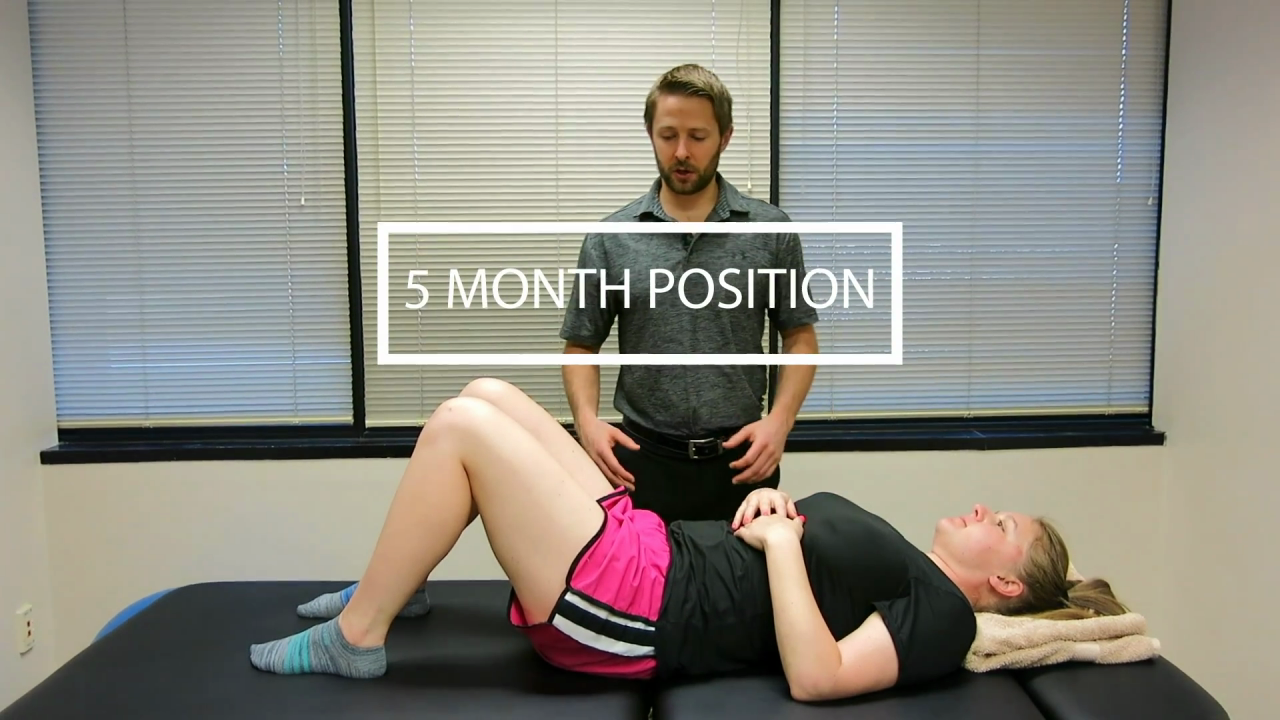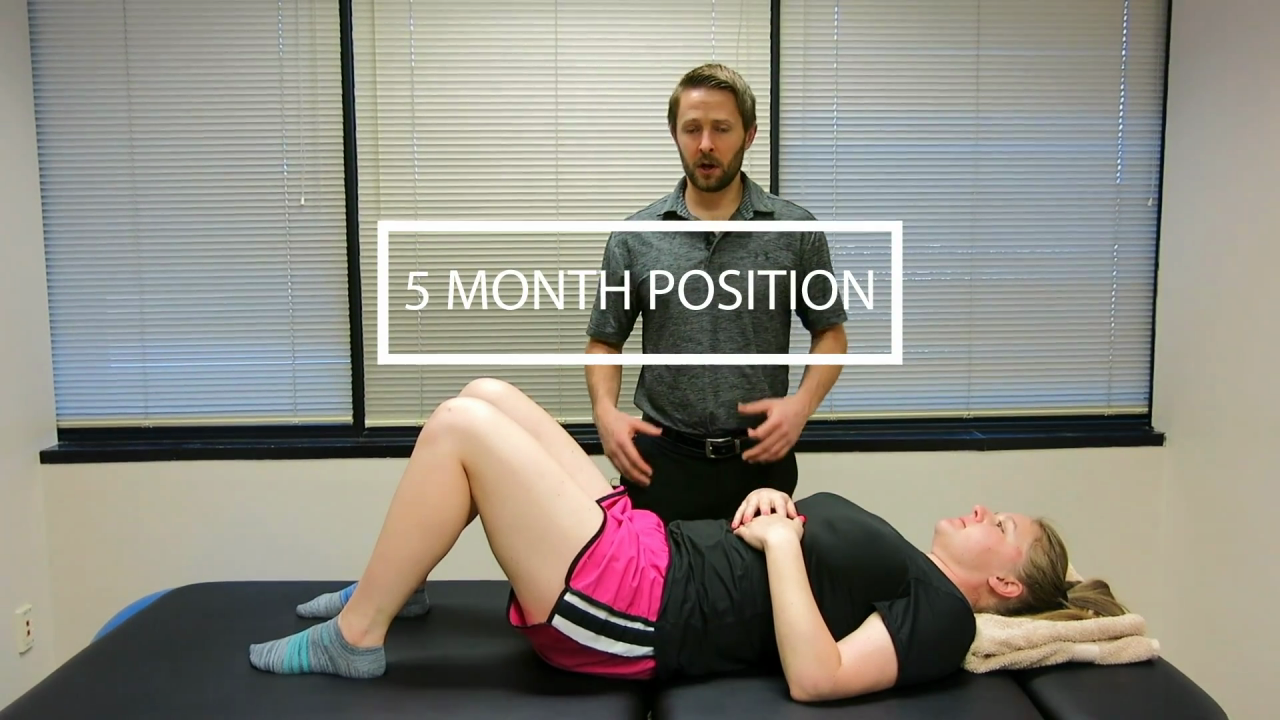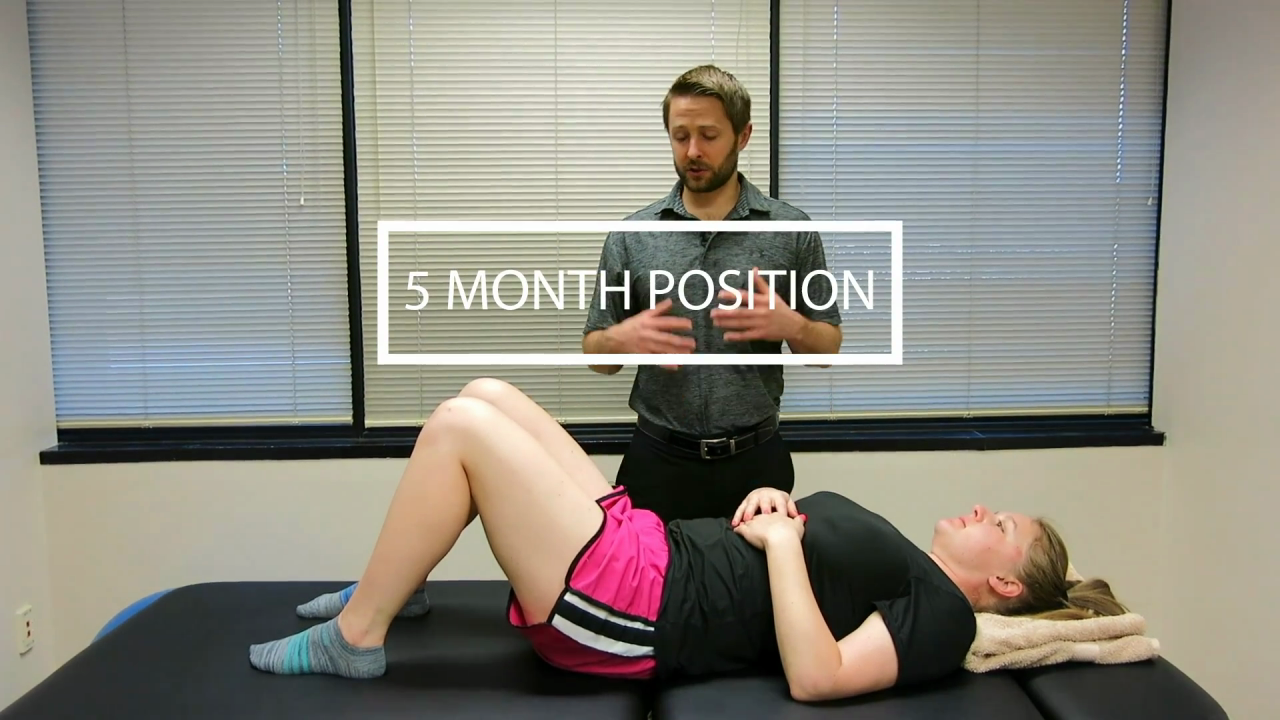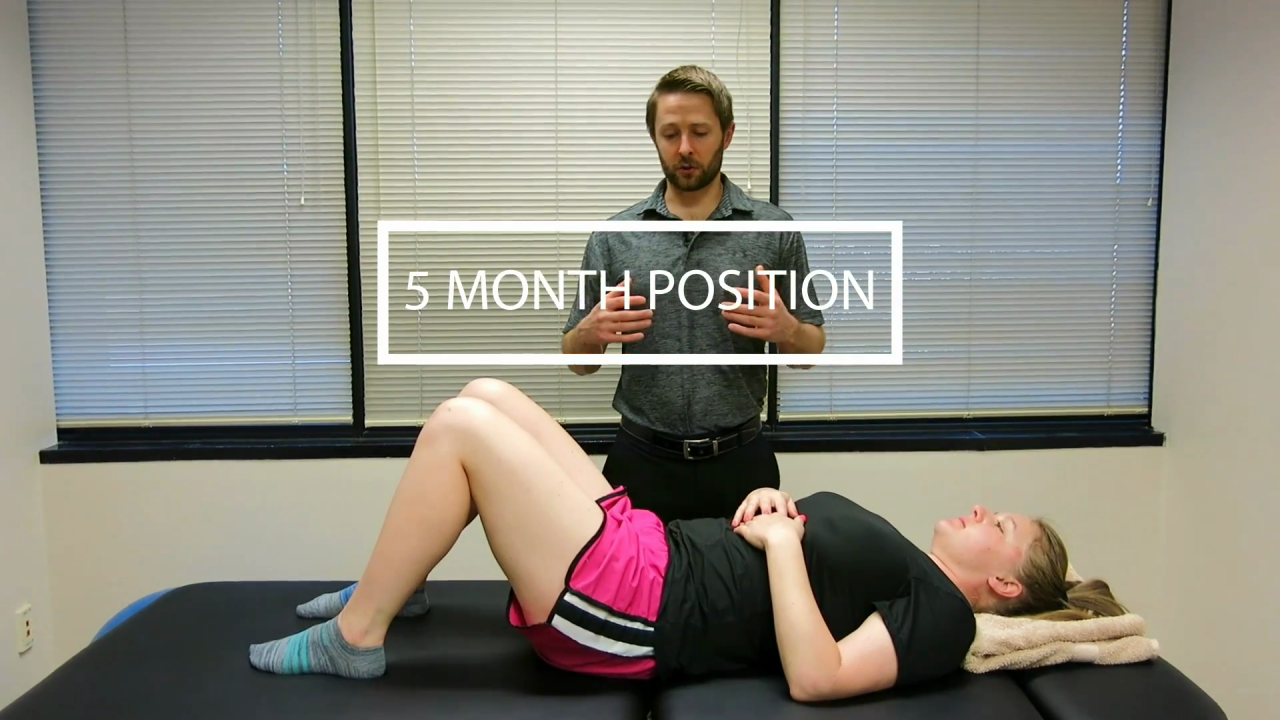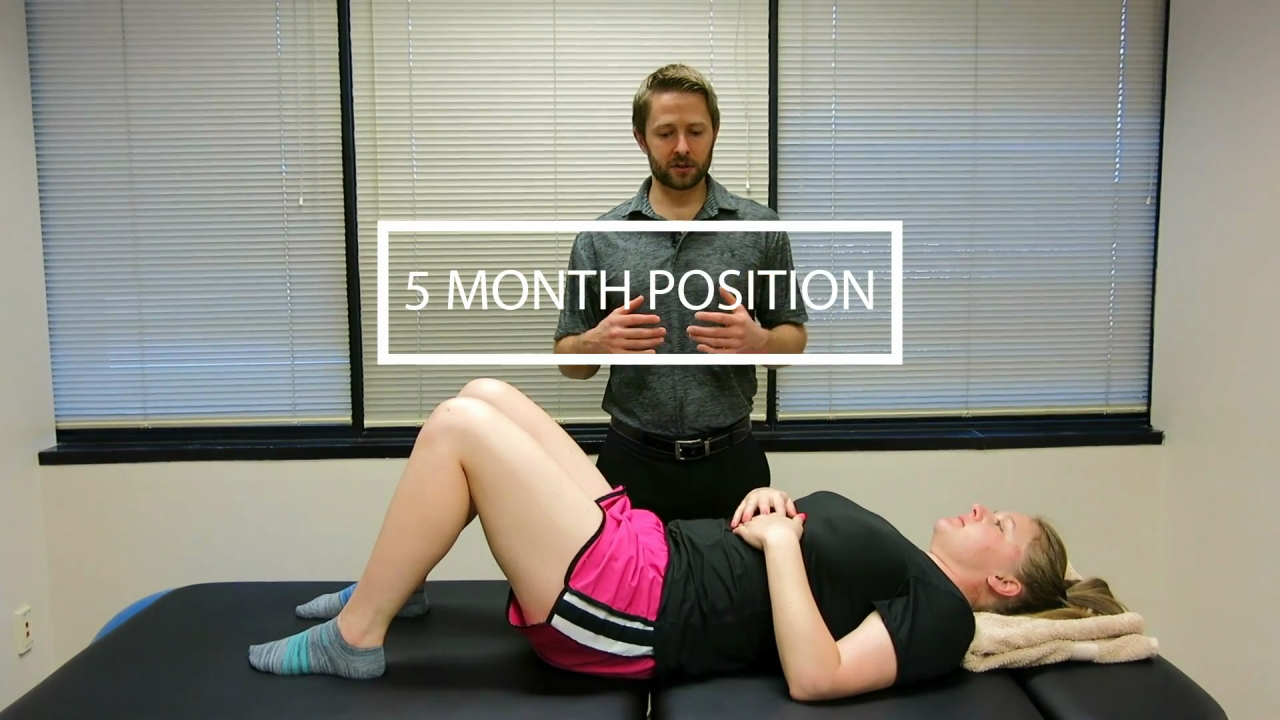
dt=0.3s
person 1, frame 1
left shoulder: (942, 618)
right shoulder: (904, 571)
left elbow: (816, 677)
left wrist: (781, 542)
right wrist: (771, 503)
left hip: (634, 611)
right hip: (649, 549)
left knee: (461, 427)
right knee: (486, 398)
left ankle: (356, 637)
right ankle: (397, 585)
person 1, frame 2
left shoulder: (940, 617)
right shoulder: (906, 572)
left elbow: (816, 677)
left wrist: (780, 543)
right wrist: (773, 502)
left hip: (633, 613)
right hip: (648, 546)
left knee: (459, 429)
right knee: (486, 396)
left ankle: (356, 636)
right ankle: (397, 583)
person 1, frame 3
left shoulder: (942, 617)
right shoulder: (905, 570)
left elbow: (814, 676)
left wrist: (781, 541)
right wrist: (771, 501)
left hip: (634, 611)
right hip: (650, 546)
left knee: (459, 426)
right knee: (484, 398)
left ankle: (355, 637)
right ankle: (397, 584)
person 1, frame 4
left shoulder: (940, 617)
right shoulder: (906, 570)
left elbow: (814, 677)
left wrist: (782, 541)
right wrist: (771, 502)
left hip: (634, 612)
right hip: (648, 547)
left knee: (459, 427)
right knee: (485, 394)
left ankle: (356, 636)
right ankle: (396, 585)
person 1, frame 5
left shoulder: (940, 616)
right shoulder: (903, 569)
left elbow: (814, 676)
left wrist: (779, 542)
right wrist: (770, 501)
left hip: (633, 612)
right hip: (647, 546)
left knee: (458, 426)
right knee: (484, 397)
left ankle: (354, 637)
right ankle: (395, 581)
person 2, frame 1
left shoulder: (771, 231)
right shoulder: (610, 240)
left elbow: (799, 337)
right elbow: (581, 345)
left wrist: (780, 419)
right wrist: (586, 419)
left hip: (741, 462)
right hip: (645, 462)
person 2, frame 2
left shoulder: (795, 230)
right shoulder: (634, 237)
left elbow: (829, 333)
right elbow: (603, 342)
left wrist: (801, 404)
right wrist: (605, 411)
left hip: (760, 459)
right hip: (665, 461)
person 2, frame 3
left shoulder: (791, 232)
right shoulder: (631, 237)
left elbow: (826, 349)
right elbow: (596, 354)
left wrist: (792, 325)
right wrist: (621, 339)
left hip: (755, 461)
right hip: (659, 461)
person 2, frame 4
left shoulder: (774, 231)
right shoulder: (615, 237)
left elbow: (809, 351)
right elbow: (578, 360)
left wrist: (785, 328)
right wrist: (592, 331)
left hip: (739, 461)
right hip: (644, 462)
person 2, frame 5
left shoulder: (760, 229)
right shoulder: (600, 239)
left elbow: (792, 335)
right elbow: (569, 359)
left wrist: (758, 339)
right wrist: (597, 342)
left hip: (730, 461)
right hip: (634, 462)
